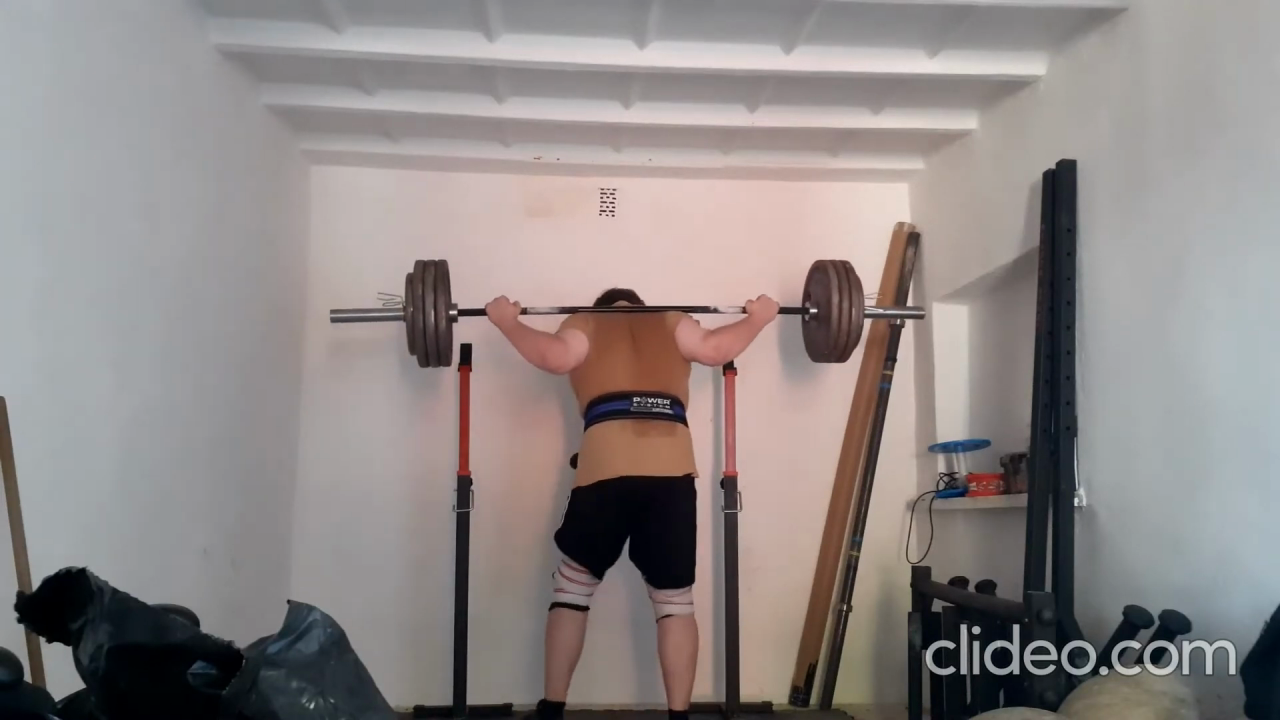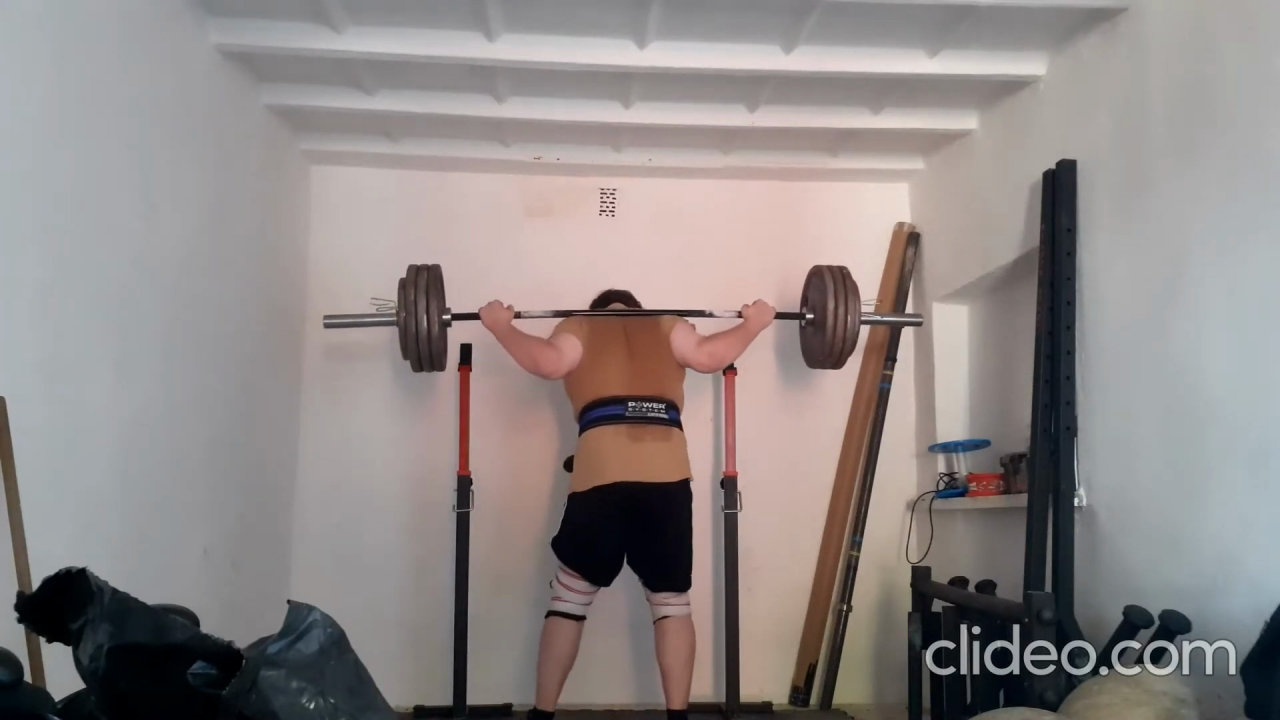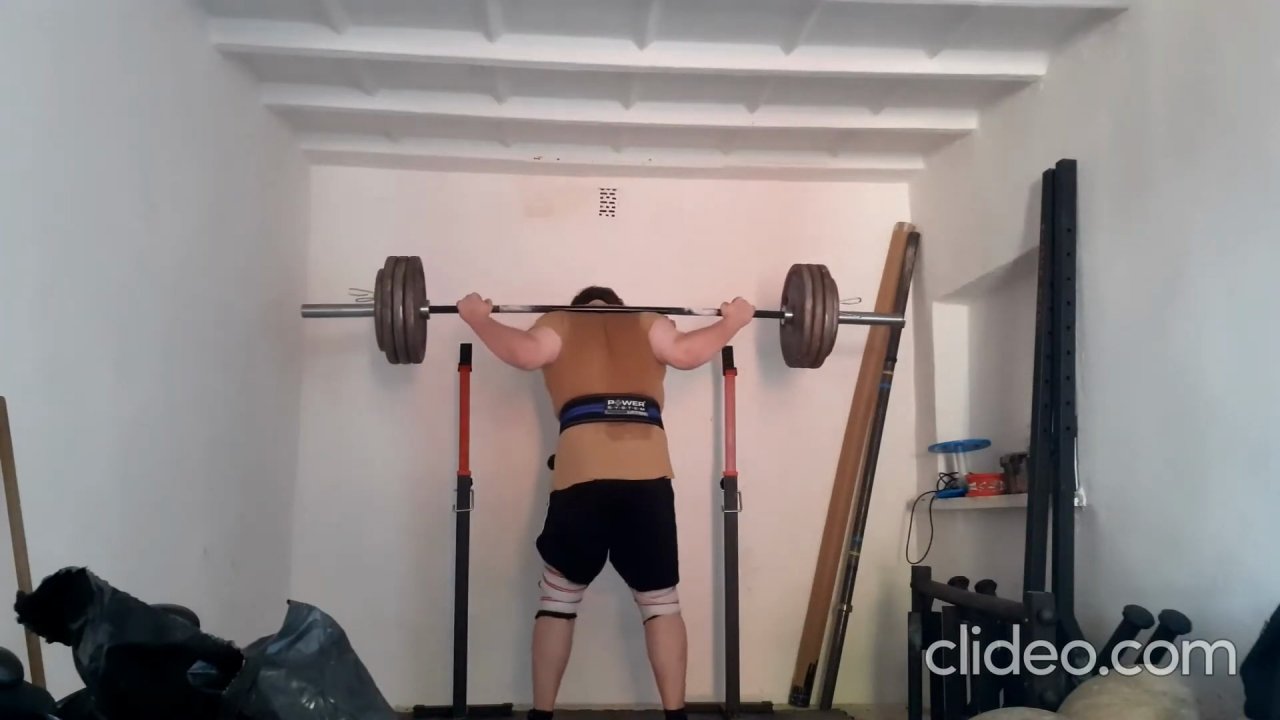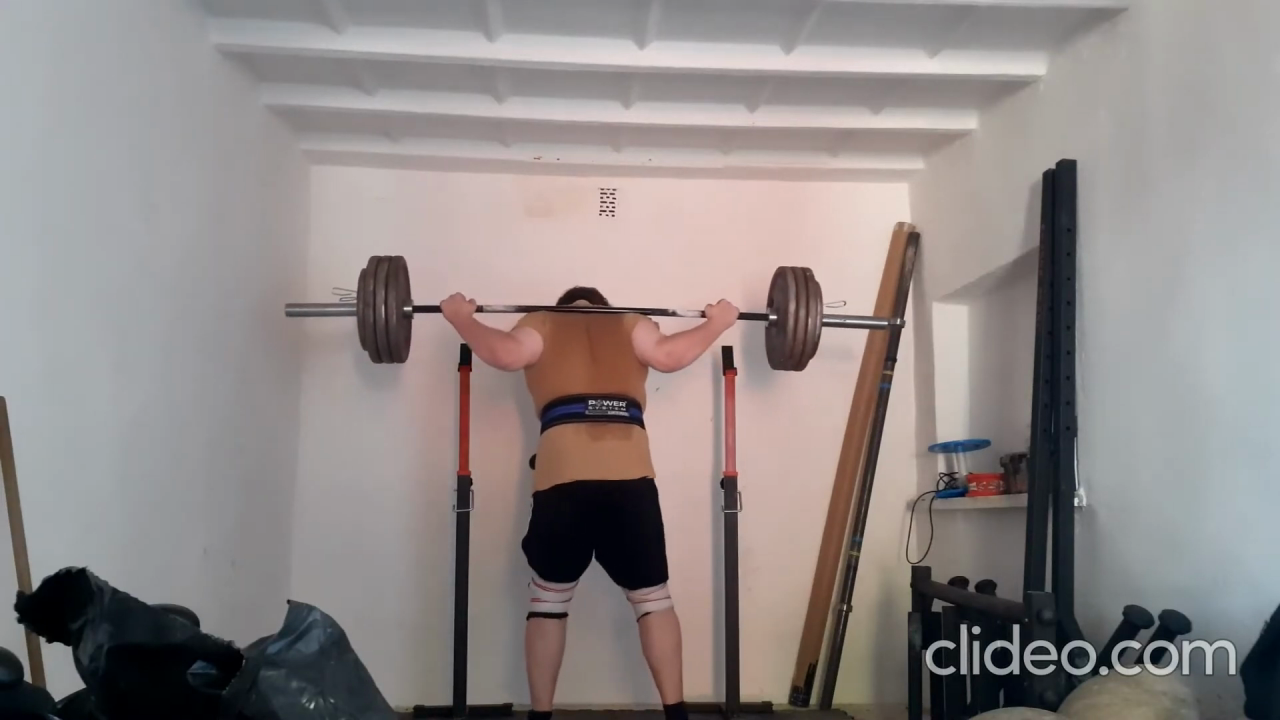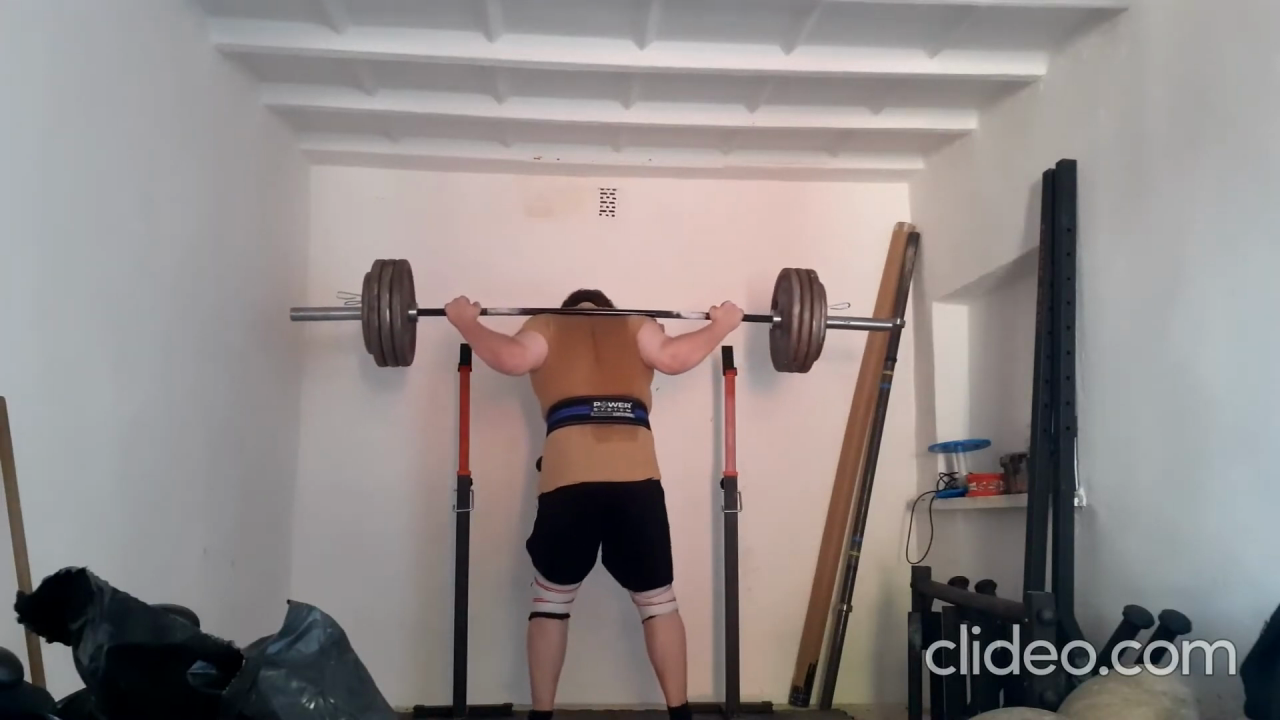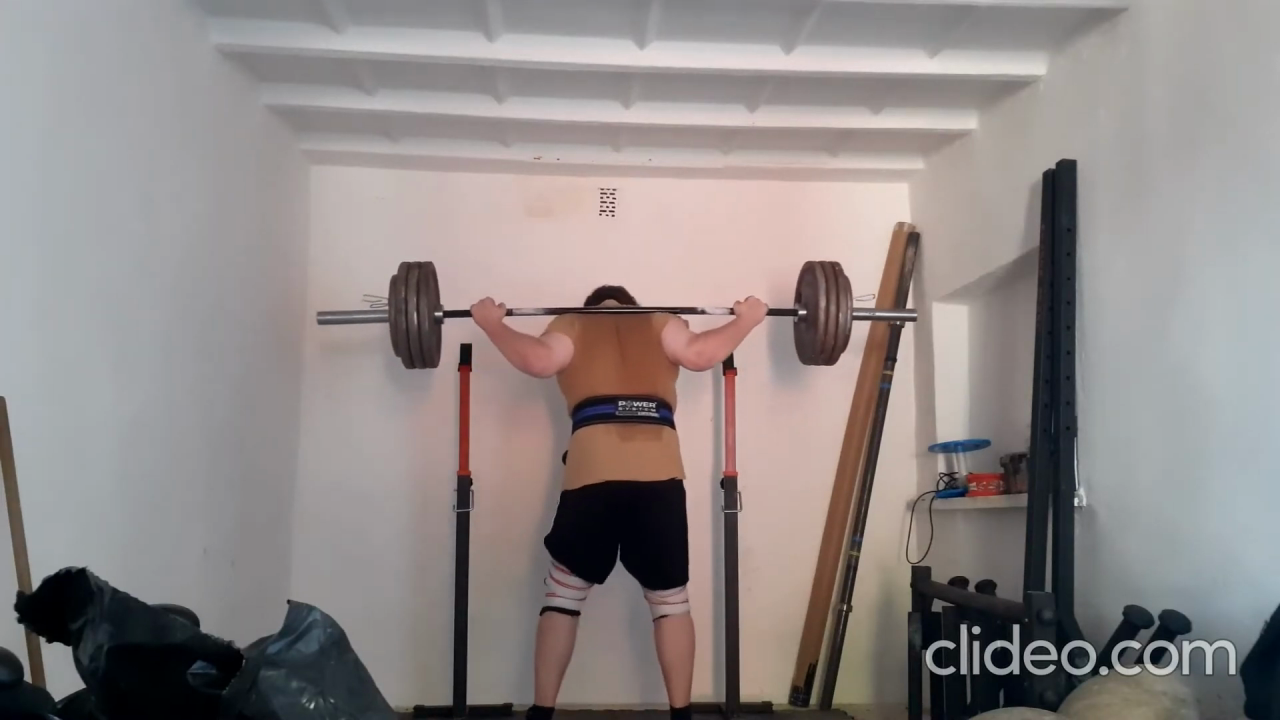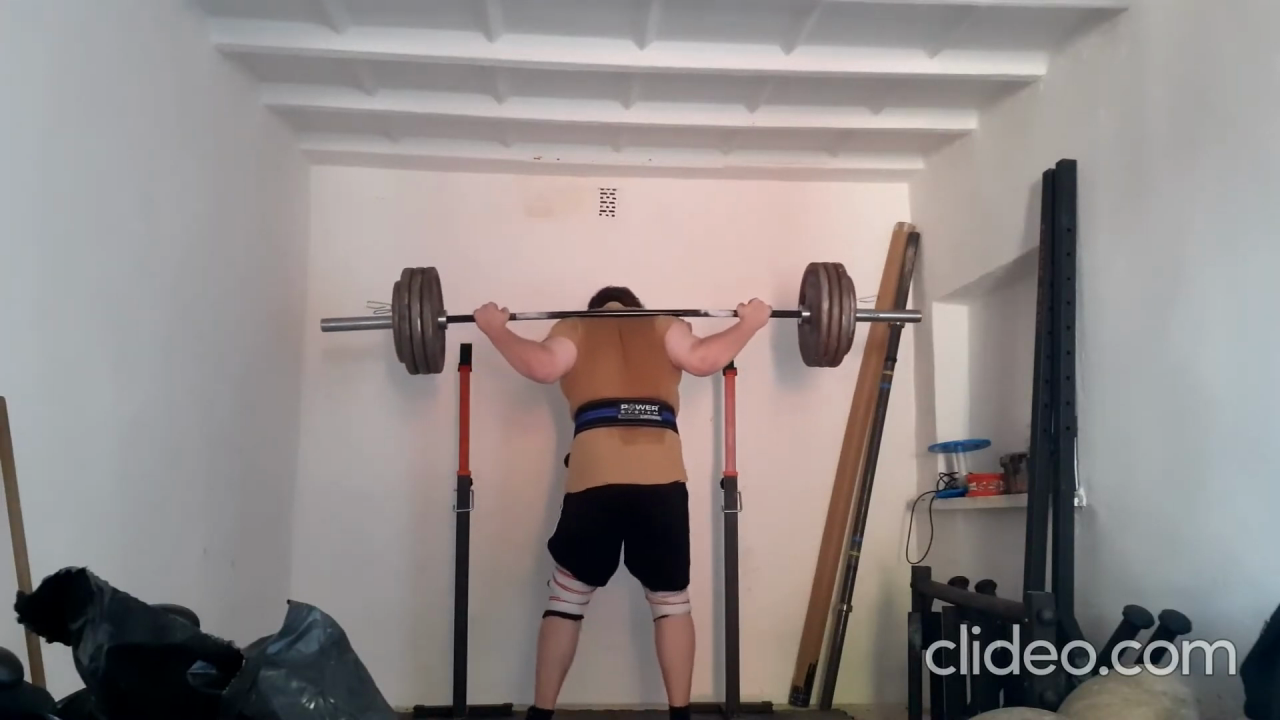
dt=0.3s
person 1, frame 1
left shoulder: (584, 323)
right shoulder: (671, 322)
left elbow: (554, 357)
right elbow: (714, 350)
left wrist: (507, 320)
right wrist: (758, 317)
left hip: (605, 470)
right hip: (671, 472)
left knee: (572, 590)
right knee: (674, 602)
person 1, frame 2
left shoulder: (578, 327)
right shoulder: (666, 326)
left elbow: (547, 363)
right elbow: (709, 356)
left wrist: (499, 326)
right wrist: (755, 323)
left hip: (601, 477)
right hip: (666, 478)
left knee: (569, 600)
right knee: (672, 603)
person 1, frame 3
left shoulder: (559, 323)
right shoulder: (646, 323)
left elbow: (524, 353)
right elbow: (686, 352)
left wrist: (477, 317)
right wrist: (734, 320)
left hip: (581, 475)
right hip: (648, 476)
left knee: (558, 602)
right knee: (660, 602)
person 1, frame 4
left shoulder: (541, 323)
right shoulder: (630, 324)
left elbow: (506, 354)
right elbow: (669, 355)
left wrist: (460, 317)
right wrist: (718, 323)
left hip: (563, 477)
right hip: (630, 477)
left knee: (549, 601)
right knee: (653, 600)
person 1, frame 5
left shoulder: (546, 326)
right shoulder: (636, 325)
left elbow: (511, 358)
right elbow: (674, 357)
left wrist: (464, 321)
right wrist: (723, 325)
left hip: (568, 478)
right hip: (637, 478)
left knee: (551, 603)
right knee: (658, 602)
person 1, frame 6
left shoulder: (571, 325)
right shoulder: (660, 323)
left elbow: (538, 361)
right elbow: (699, 354)
left wrist: (491, 323)
right wrist: (747, 319)
left hip: (592, 477)
right hip: (659, 477)
left knee: (562, 598)
right knee: (670, 601)
person 1, frame 7
left shoulder: (574, 328)
right shoulder: (663, 325)
left elbow: (542, 366)
right elbow: (702, 360)
left wrist: (494, 328)
right wrist: (751, 323)
left hip: (594, 479)
right hip: (662, 479)
left knee: (566, 602)
right knee: (672, 602)
